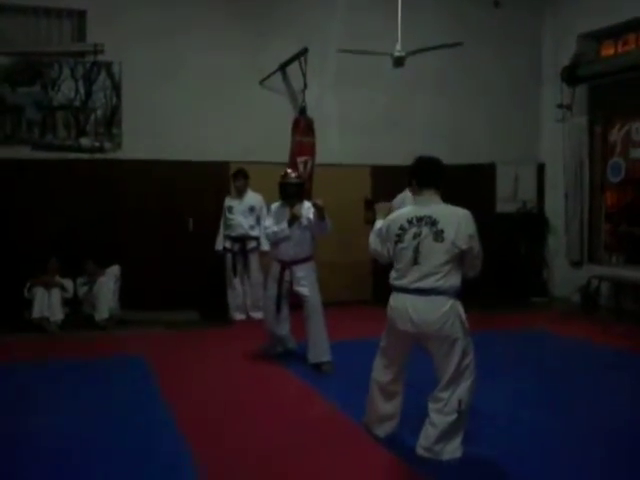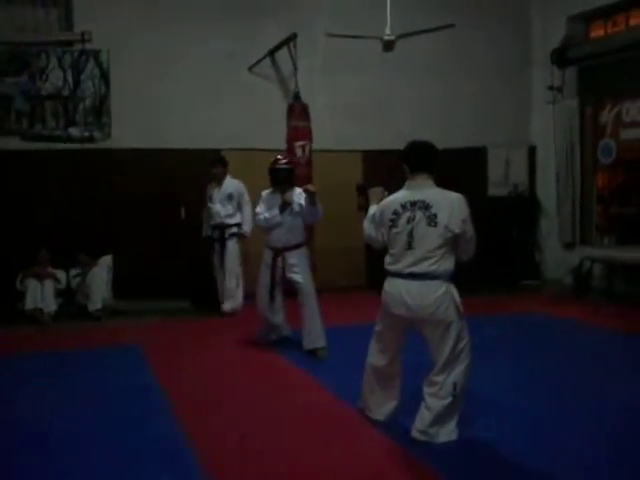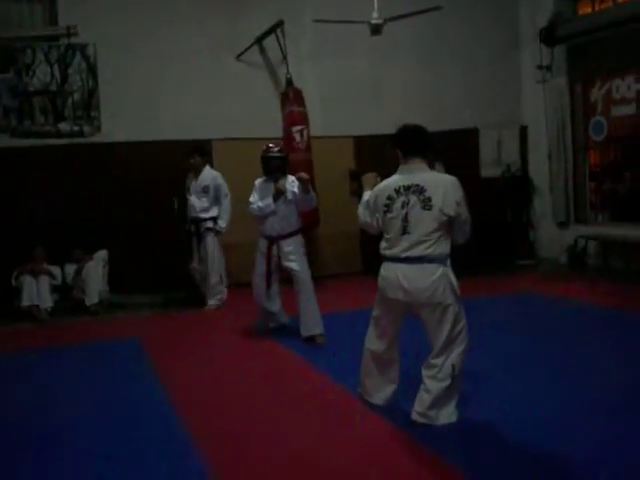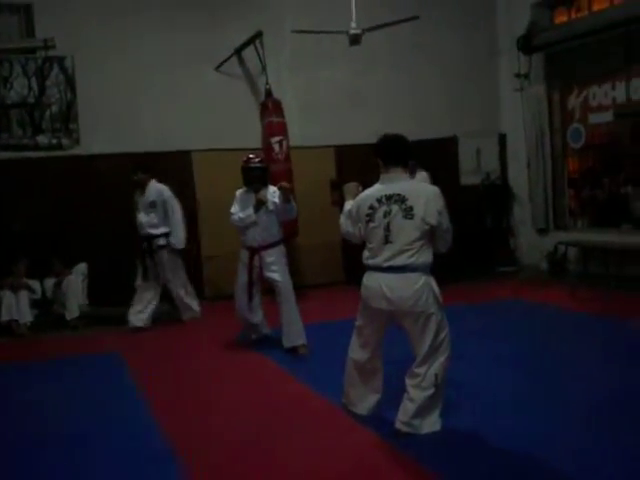
dt=0.5s
person 1, frame 1
left shoulder: (396, 219)
right shoulder: (461, 218)
left elbow: (378, 252)
right elbow: (473, 267)
left wrist: (380, 220)
left hip: (402, 304)
right hip: (441, 308)
left knee: (388, 367)
right knee: (456, 376)
left ankle: (378, 422)
right ankle: (437, 443)
person 1, frame 2
left shoulder: (389, 204)
right shoulder: (454, 202)
left elbow: (373, 238)
right elbow: (467, 251)
left wrist: (373, 205)
left hip: (396, 289)
right hip: (435, 293)
left knee: (383, 351)
right knee: (451, 360)
left ankle: (375, 406)
right ankle: (432, 426)
person 1, frame 3
left shoulder: (383, 189)
right shoulder: (448, 184)
left elbow: (368, 224)
right elbow: (462, 233)
left wrist: (367, 192)
left hip: (392, 274)
right hip: (431, 276)
left knee: (381, 337)
right knee: (449, 342)
left ankle: (374, 391)
right ankle: (432, 409)
person 1, frame 4
left shoulder: (365, 198)
right shoulder: (429, 193)
left elbow: (350, 233)
right elbow: (444, 242)
left wrist: (349, 201)
left hip: (375, 283)
right hip: (414, 285)
left knee: (364, 346)
right knee: (432, 352)
left ankle: (358, 401)
right ankle: (415, 417)
person 2, frame 1
left shoulder: (308, 208)
right shoulder: (275, 209)
left elbow: (322, 231)
right elbow: (269, 235)
left wrist: (321, 215)
right wrist: (288, 223)
left hip: (303, 266)
right hip: (280, 267)
left knee: (313, 306)
right knee: (273, 307)
left ankle: (320, 356)
right ankle: (281, 344)
person 2, frame 2
left shoulder: (300, 194)
right shoulder: (266, 196)
left elbow: (314, 218)
right elbow: (260, 221)
left wrist: (312, 201)
right wrist: (280, 209)
left hip: (296, 253)
right hip: (272, 254)
left knee: (307, 292)
right knee: (266, 295)
left ankle: (314, 342)
right ankle: (276, 330)
person 2, frame 3
left shoulder: (293, 182)
right shoulder: (259, 185)
left elbow: (308, 205)
right elbow: (254, 210)
left wrist: (306, 188)
right wrist: (274, 197)
left hip: (291, 241)
right hip: (268, 243)
left knee: (303, 280)
right knee: (262, 284)
left ankle: (312, 329)
right ankle: (274, 319)
person 2, frame 4
left shoulder: (274, 192)
right shoulder: (240, 195)
left elbow: (289, 215)
right elbow: (236, 220)
left wrist: (287, 198)
right wrist: (255, 208)
left hip: (273, 252)
right hip: (249, 254)
left knee: (285, 291)
right knee: (244, 295)
left ankle: (295, 340)
right ankle: (256, 329)
person 3, frame 1
left shoulder: (257, 199)
right shoulder: (228, 201)
left elbow: (263, 223)
right elbow: (223, 225)
left wrist: (264, 245)
right wrist: (220, 245)
left hip: (250, 244)
right hip: (232, 245)
left knee: (254, 279)
right knee: (234, 280)
left ankle: (256, 311)
right ankle: (237, 312)
person 3, frame 2
left shoulder: (236, 185)
right shoulder: (210, 188)
left elbow: (246, 207)
right elbow: (208, 211)
left wrist: (245, 229)
right wrist: (207, 232)
left hip: (232, 231)
right hip: (216, 232)
left knee: (231, 269)
right knee: (219, 269)
left ankle: (231, 304)
right ankle: (229, 302)
person 3, frame 3
left shoulder: (214, 176)
right shoulder: (190, 178)
left elbow: (225, 201)
left wrist: (221, 224)
right wrist: (190, 223)
left hip: (210, 225)
right hip: (195, 226)
left knee: (213, 265)
right knee: (196, 265)
left ankle: (215, 299)
right ankle: (215, 292)
person 3, frame 4
left shoulder: (161, 191)
right shoulder: (139, 195)
left elbow: (175, 215)
left wrist: (176, 241)
right wrist: (143, 239)
left hip: (162, 243)
right hip: (147, 244)
left knee: (176, 279)
right knee: (145, 282)
left ankle: (191, 313)
right ankle: (139, 320)
